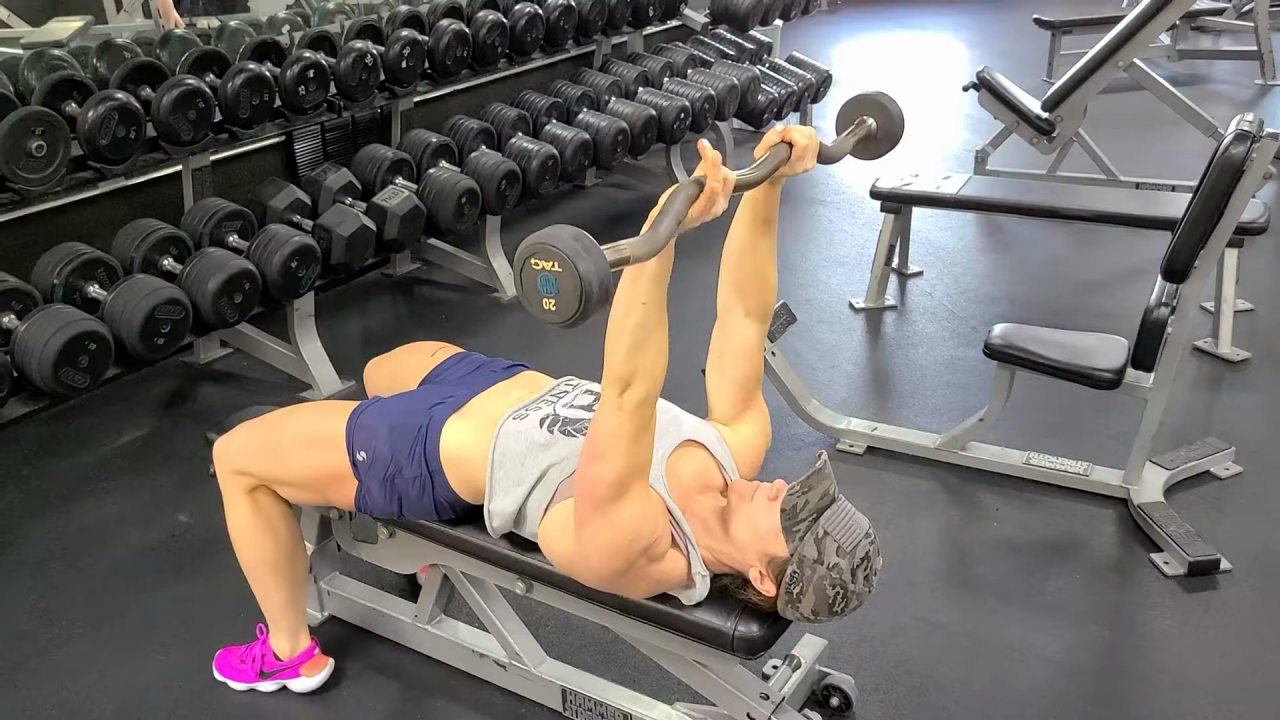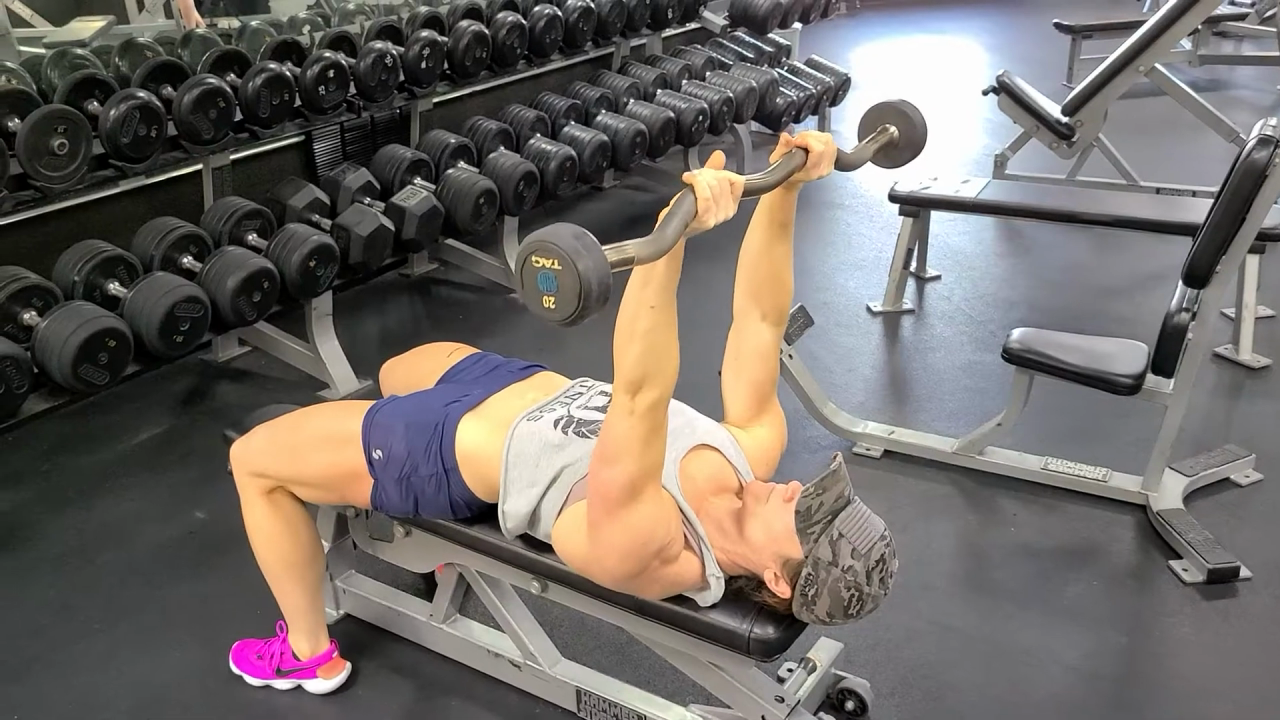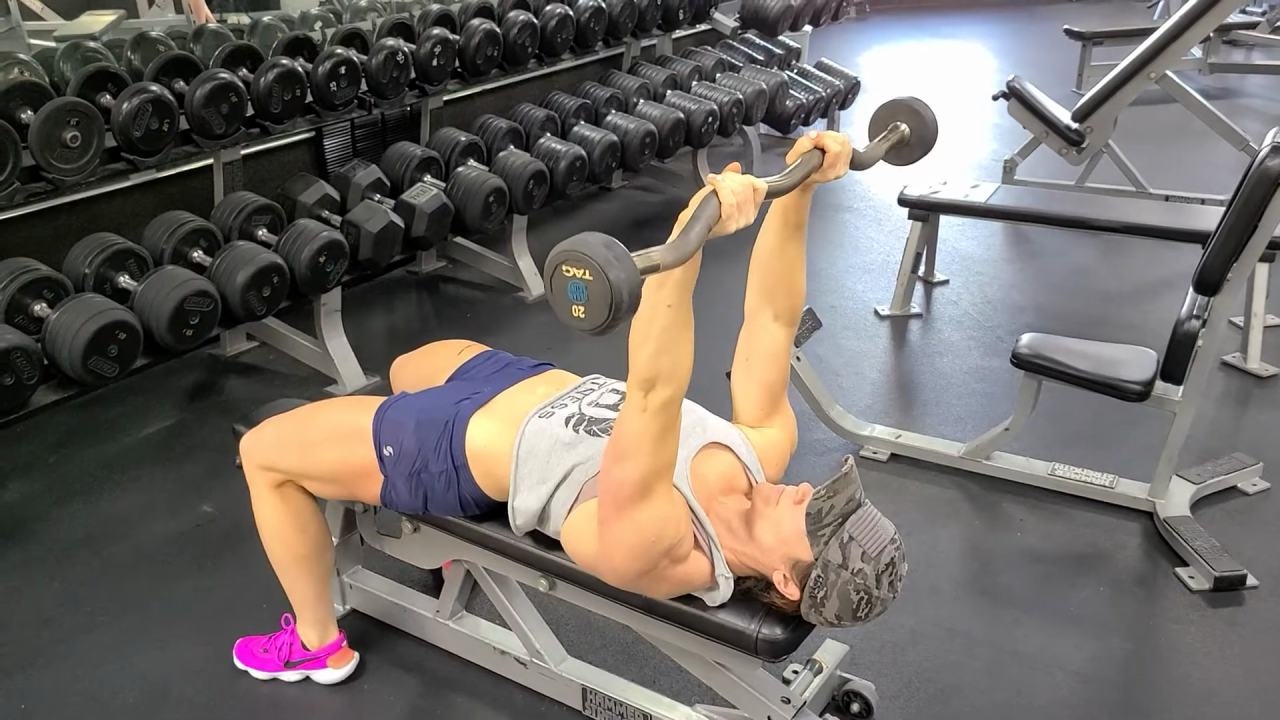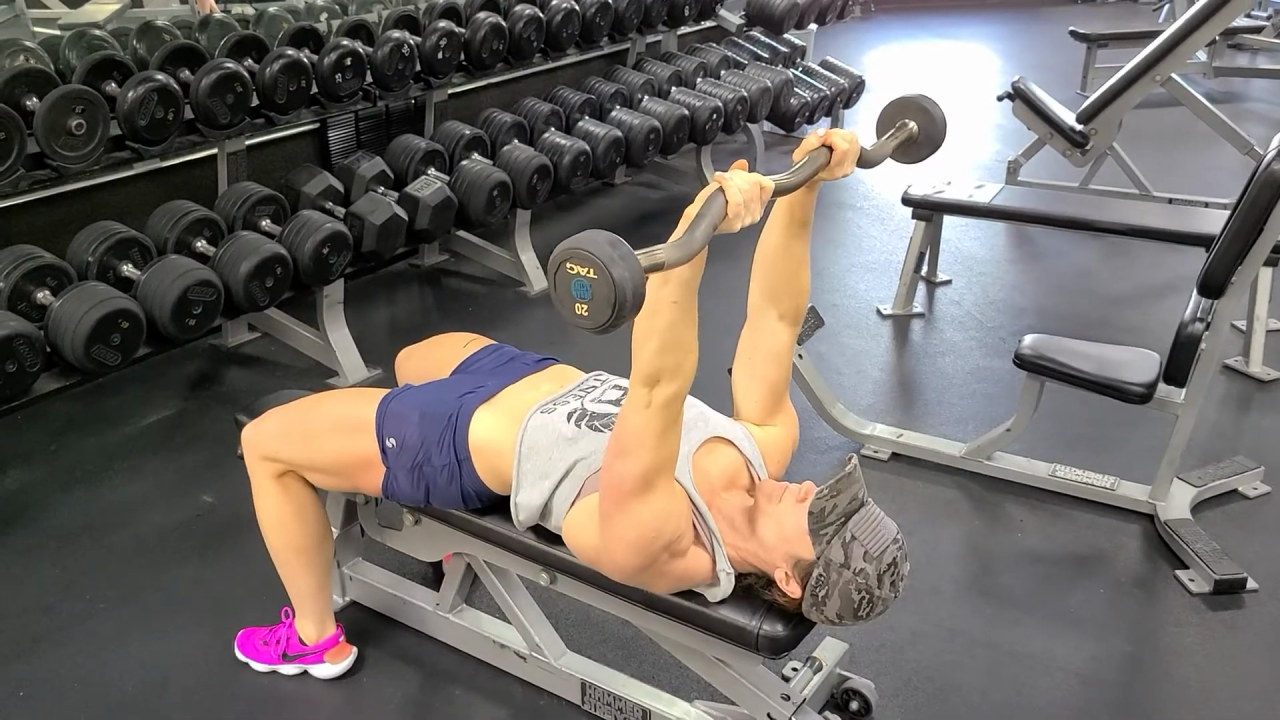
dt=0.5s
person 1, frame 1
left shoulder: (636, 546)
right shoulder: (739, 448)
left elbow: (628, 393)
right elbow: (743, 316)
right wrist: (768, 181)
left hip: (434, 452)
left knee: (236, 454)
right knee: (381, 372)
left ankle: (290, 652)
person 1, frame 2
left shoulder: (650, 547)
right shoulder: (753, 452)
left elbow: (639, 396)
right elbow: (759, 319)
left wrist: (673, 232)
right wrist: (785, 187)
left hip: (451, 451)
left knee: (254, 456)
right knee: (395, 373)
left ankle: (309, 654)
person 1, frame 3
left shoulder: (659, 548)
right shoulder: (762, 453)
left elbow: (652, 394)
right elbow: (771, 321)
left wrist: (692, 233)
right wrist: (798, 188)
left hip: (460, 449)
left knee: (262, 450)
right knee: (406, 370)
left ankle: (317, 643)
person 1, frame 4
left shoulder: (662, 542)
right shoulder: (767, 448)
left elbow: (657, 388)
right elbow: (775, 318)
left wrist: (698, 228)
right wrist: (803, 186)
left hip: (465, 441)
left knee: (264, 440)
right knee: (412, 361)
left ankle: (315, 637)
